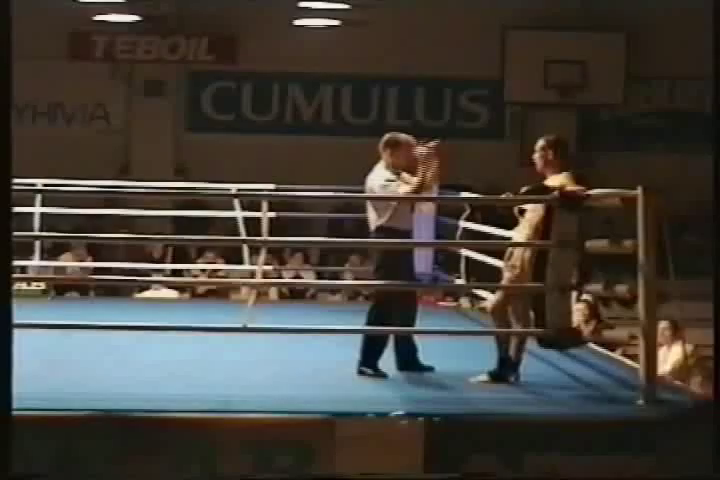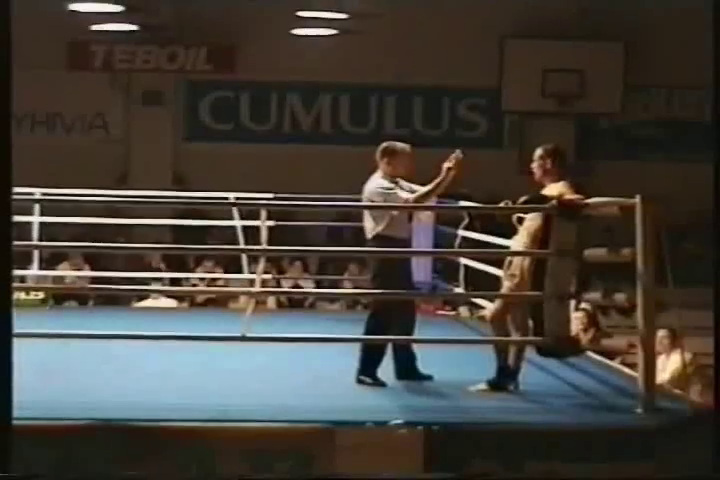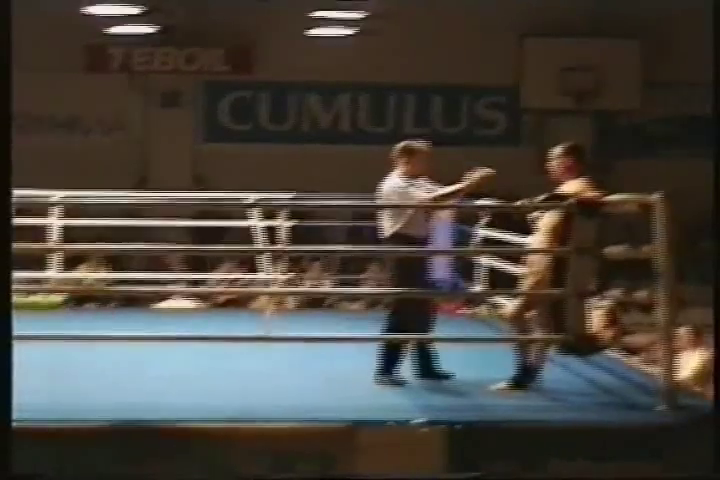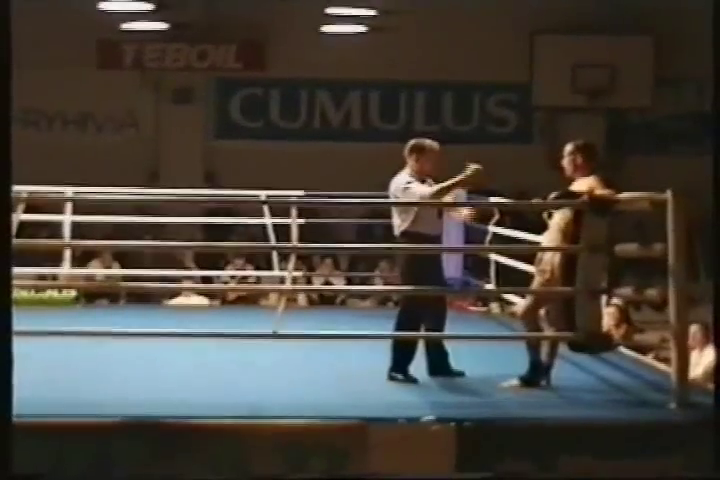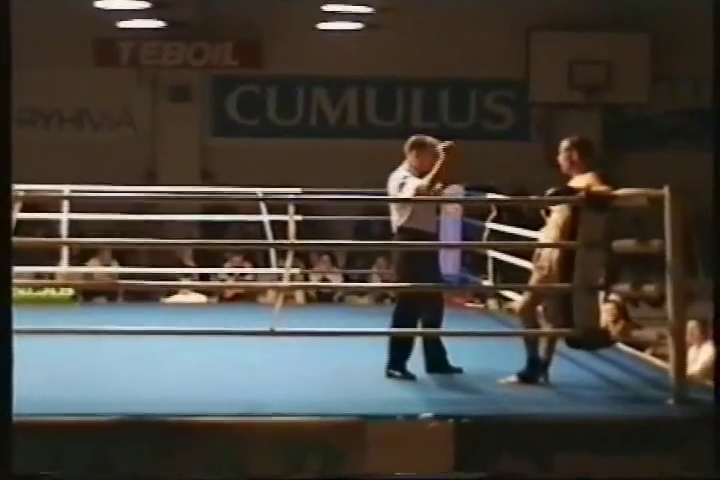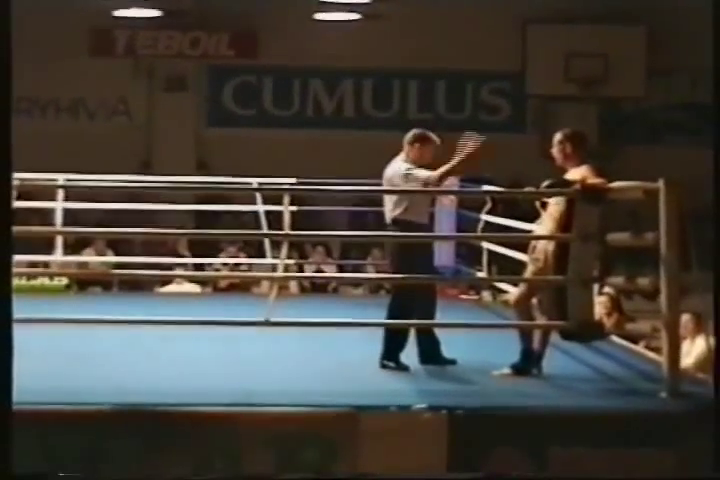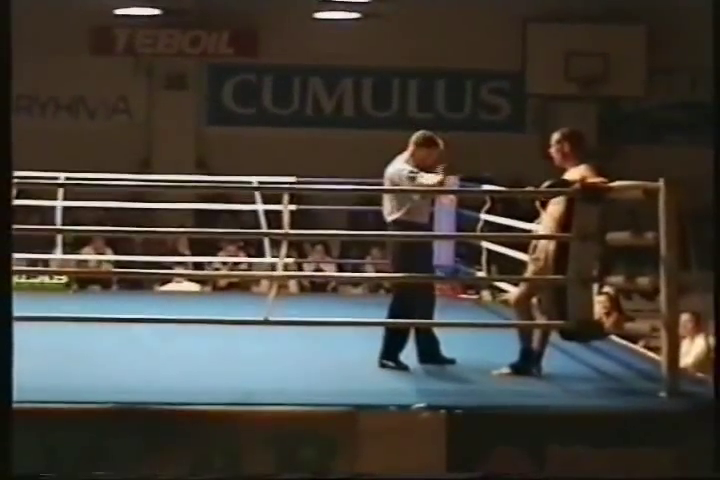
dt=0.2s
person 1, frame 1
left shoulder: (563, 180)
right shoulder: (548, 184)
left elbow: (581, 193)
right wrist: (518, 209)
left hip: (531, 254)
right hip: (521, 252)
left knee: (497, 306)
right knee: (519, 311)
left ankle: (506, 366)
right ankle: (508, 367)
person 1, frame 2
left shoulder: (561, 189)
right shoulder: (546, 192)
left elbow: (579, 202)
right wrist: (517, 217)
left hip: (530, 263)
right hip: (520, 261)
left knee: (496, 315)
right knee: (518, 320)
left ankle: (505, 374)
right ankle: (507, 375)
person 1, frame 3
left shoulder: (581, 187)
right shoulder: (564, 190)
left elbow: (598, 199)
right wrist: (536, 215)
left hip: (550, 261)
right hip: (540, 259)
left knee: (515, 313)
right knee: (542, 317)
left ankle: (526, 373)
right ankle: (527, 373)
person 1, frame 4
left shoulder: (591, 184)
right shoulder: (577, 186)
left elbow: (609, 196)
right wrist: (548, 212)
left hip: (561, 259)
right hip: (551, 257)
left knee: (527, 310)
right knee: (553, 316)
left ankle: (537, 370)
right ankle: (540, 371)
person 1, frame 5
left shoulder: (589, 180)
right shoulder: (573, 184)
left elbow: (607, 193)
right wrist: (545, 208)
left hip: (558, 255)
right hip: (549, 253)
left knee: (525, 307)
right knee: (551, 313)
left ankle: (535, 367)
right ankle: (537, 368)
person 1, frame 6
left shoulder: (584, 173)
right shoulder: (570, 177)
left elbow: (602, 186)
right wrist: (541, 201)
left hip: (554, 248)
right hip: (544, 246)
left knee: (520, 299)
right knee: (545, 306)
left ankle: (530, 359)
right ankle: (531, 359)
person 1, frame 7
left shoulder: (583, 173)
right shoulder: (568, 177)
left elbow: (602, 185)
right wrist: (541, 201)
left hip: (555, 247)
right hip: (545, 246)
right knee: (545, 305)
left ankle: (530, 358)
right ankle: (531, 359)
person 2, frame 1
left shoulder: (399, 175)
right shoulder: (379, 178)
left elbow: (427, 185)
right elbow: (409, 194)
left wrist: (431, 163)
right wrist: (424, 166)
left hip: (401, 240)
right hip: (388, 240)
left knee: (406, 301)
right knee: (385, 302)
left ankle: (407, 357)
right ankle: (367, 362)
person 2, frame 2
left shoulder: (398, 184)
right shoulder: (377, 187)
left elbow: (427, 192)
right elbow: (414, 200)
left wrist: (448, 174)
right wrist: (442, 177)
left hip: (399, 249)
right hip: (385, 250)
left knee: (405, 310)
right knee: (382, 311)
left ankle: (406, 367)
right ankle: (366, 371)
person 2, frame 3
left shoulder: (418, 183)
right shoulder: (394, 186)
left elbow: (441, 194)
right elbow: (431, 199)
left wrist: (471, 182)
right wrist: (468, 184)
left hip: (416, 248)
right hip: (402, 248)
left knee: (422, 308)
right knee: (402, 310)
left ankle: (425, 366)
right ankle: (386, 369)
person 2, frame 4
left shoulder: (425, 182)
right shoulder: (402, 183)
left elbow: (441, 201)
right elbow: (431, 195)
left wrist: (460, 211)
right wrist: (464, 178)
left hip: (430, 246)
right hip: (414, 246)
left knee: (435, 306)
right knee: (412, 308)
left ankle: (438, 363)
right ankle: (398, 368)
person 2, frame 5
left shoulder: (420, 179)
right shoulder: (401, 178)
right elbow: (424, 189)
right wrist: (442, 161)
left hip: (426, 242)
right hip: (411, 243)
left knee: (432, 303)
right knee: (408, 305)
left ankle: (436, 360)
right ankle: (395, 364)
person 2, frame 6
left shoulder: (412, 171)
right shoulder: (399, 170)
left elbow: (432, 182)
right elbow: (435, 179)
right wrist: (463, 156)
left hip: (418, 234)
right hip: (405, 235)
left knee: (425, 294)
right knee: (404, 295)
left ankle: (430, 351)
right ankle: (390, 355)
person 2, frame 7
left shoulder: (412, 172)
right shoulder: (399, 171)
left elbow: (427, 190)
right elbow: (433, 185)
left wrist: (435, 175)
right wrist: (440, 174)
left hip: (418, 234)
right hip: (405, 236)
left knee: (424, 294)
right knee: (405, 295)
left ankle: (428, 350)
right ankle: (389, 354)
